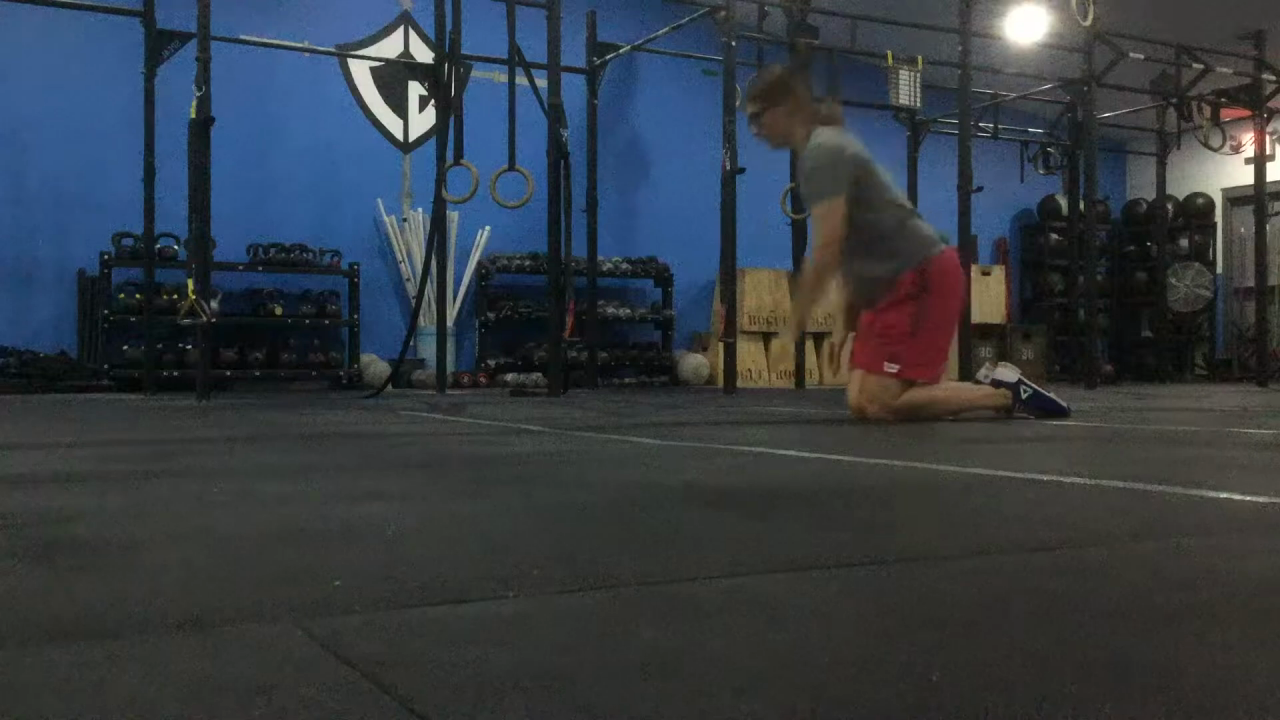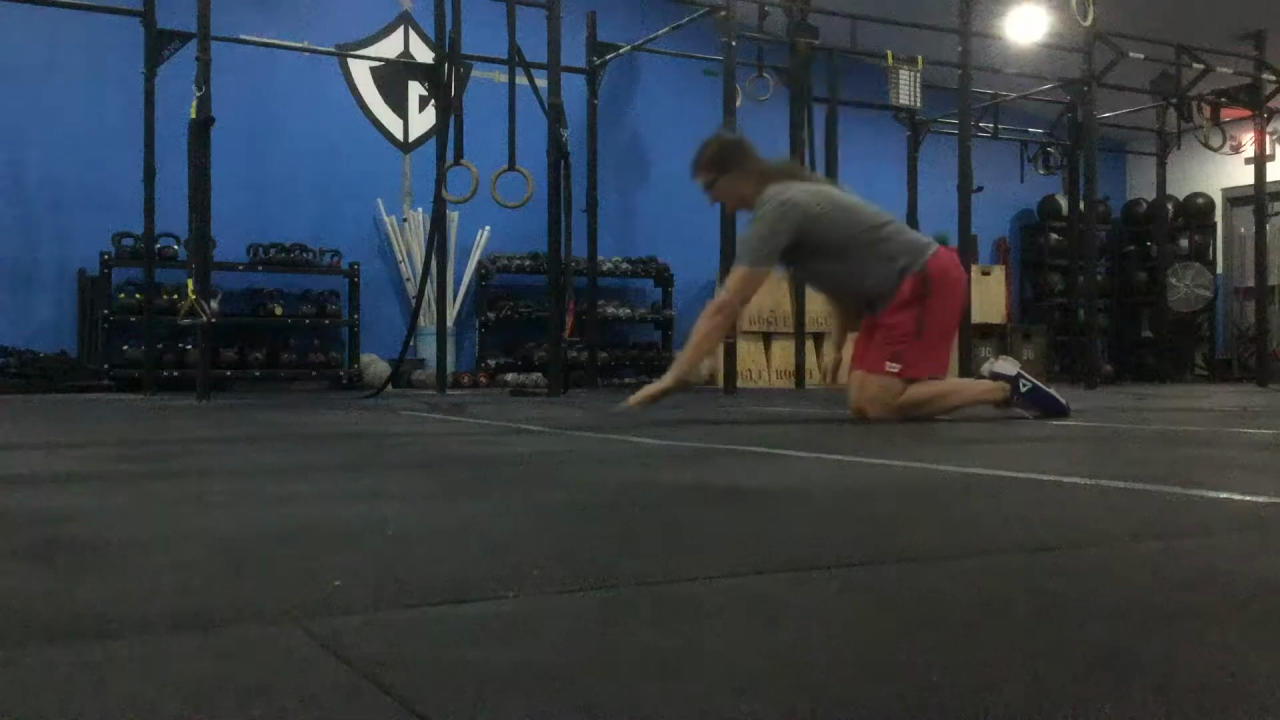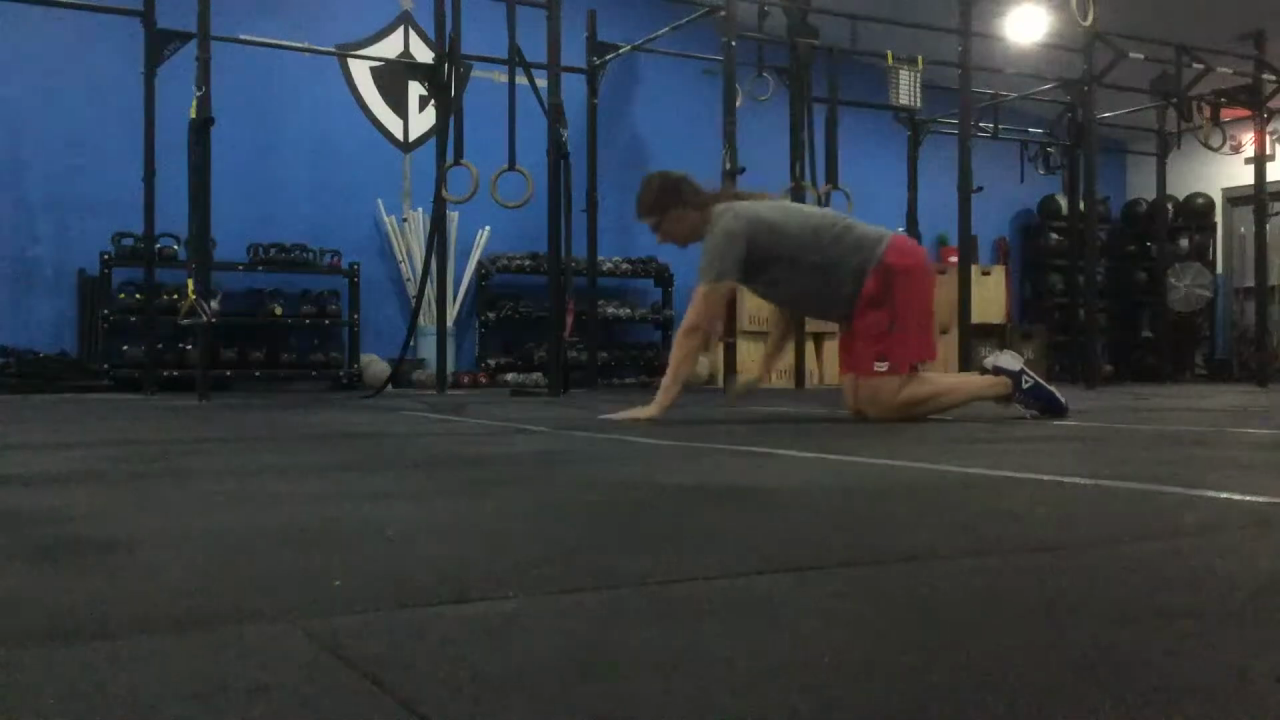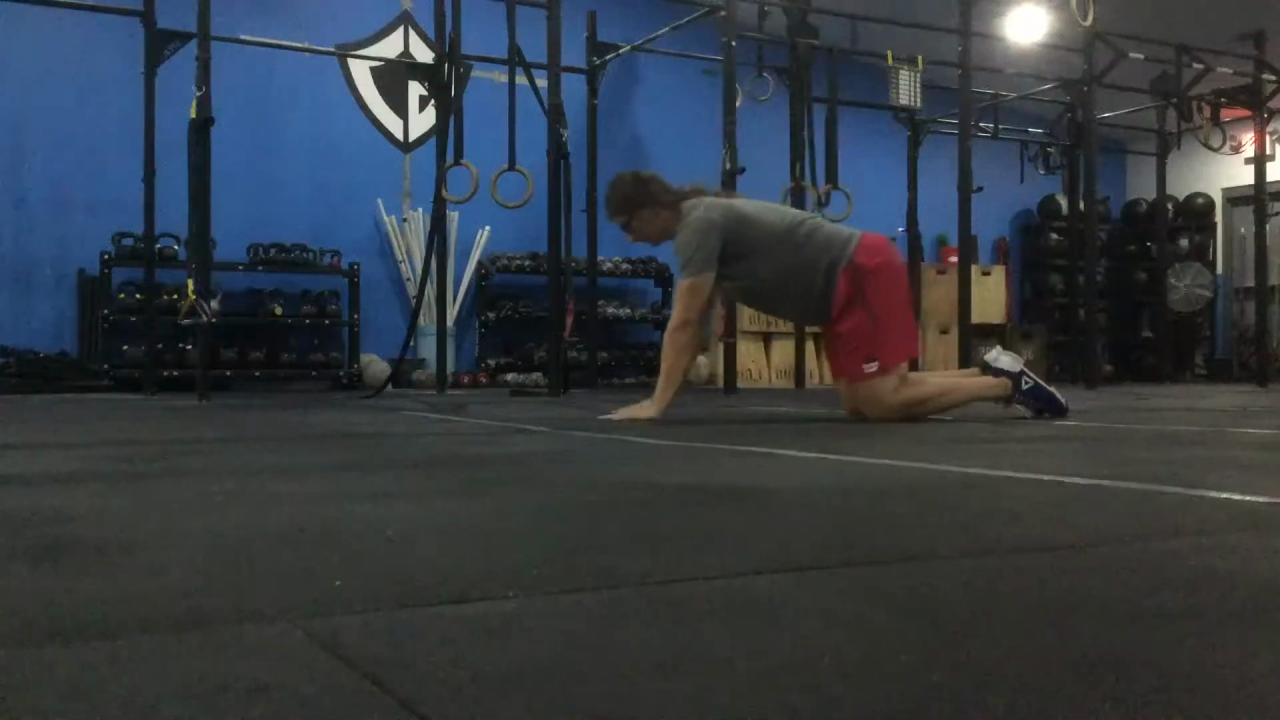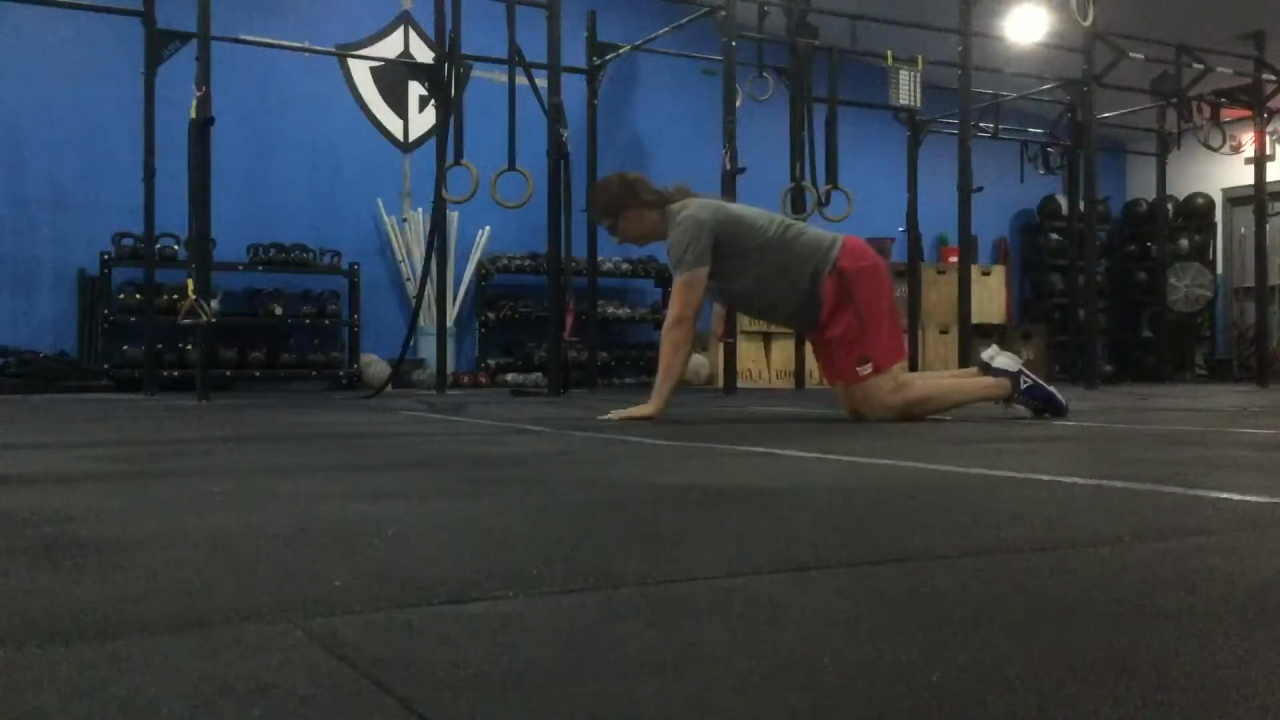
dt=0.3s
person 1, frame 1
left shoulder: (823, 152)
right shoulder: (822, 153)
left elbow: (825, 251)
right elbow: (847, 255)
left wrist: (792, 328)
right wrist: (846, 324)
left hip: (922, 280)
right hip: (894, 286)
left knee: (878, 404)
right knee: (860, 401)
left ankle: (1006, 393)
right ankle: (987, 385)
person 1, frame 2
left shoulder: (775, 212)
right shoulder: (791, 199)
left elbow: (726, 306)
left wrist: (671, 378)
right wrist: (837, 348)
left hip: (928, 282)
right hip: (904, 286)
left knee: (880, 406)
right knee: (862, 401)
left ankle: (1007, 387)
right ankle: (992, 379)
person 1, frame 3
left shoulder: (725, 230)
right shoulder: (740, 219)
left elbow: (696, 328)
right elbow: (801, 287)
left wrist: (657, 406)
right wrist: (763, 367)
left hip: (893, 272)
right hip: (878, 279)
left knee: (878, 404)
right knee: (860, 402)
left ankle: (1007, 383)
right ankle: (992, 375)
person 1, frame 4
left shoulder: (697, 225)
right shoulder: (703, 225)
left elbow: (682, 323)
right elbow: (695, 322)
left wrist: (658, 404)
right wrist: (661, 393)
left hip: (862, 271)
right hip: (847, 283)
left knee: (882, 402)
right knee: (859, 402)
left ankle: (1008, 383)
right ankle: (991, 373)
person 1, frame 5
left shoulder: (688, 224)
right shoulder: (691, 226)
left elbow: (680, 321)
right elbow: (695, 322)
left wrist: (655, 402)
right wrist: (659, 395)
left hip: (846, 276)
right hip: (832, 288)
left knee: (882, 402)
right knee: (860, 402)
left ankle: (1005, 382)
right ankle: (988, 372)
